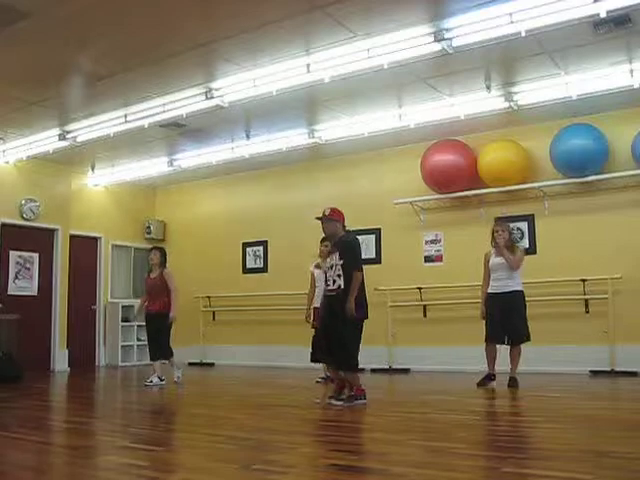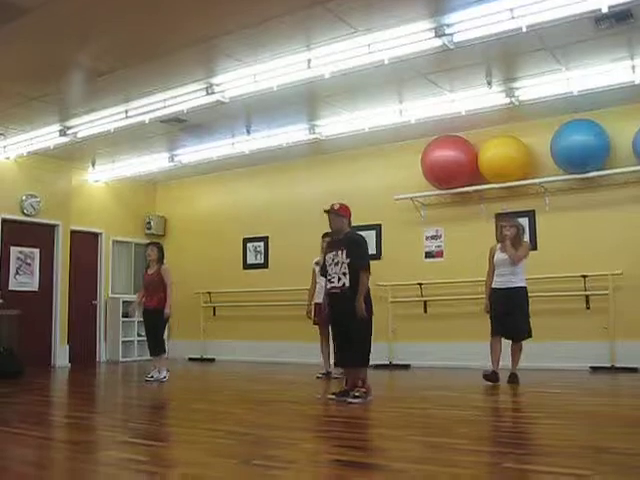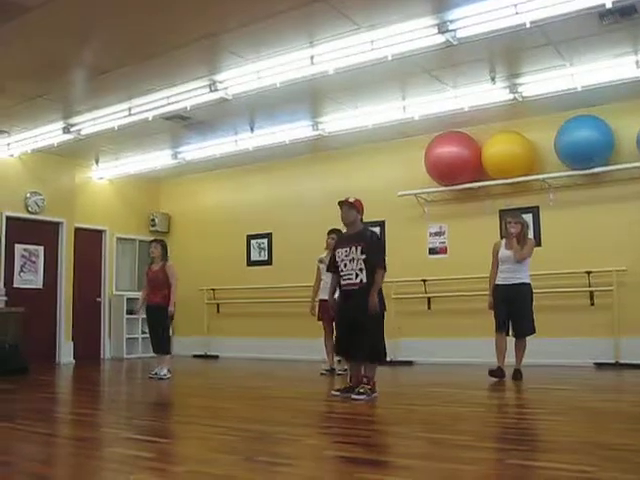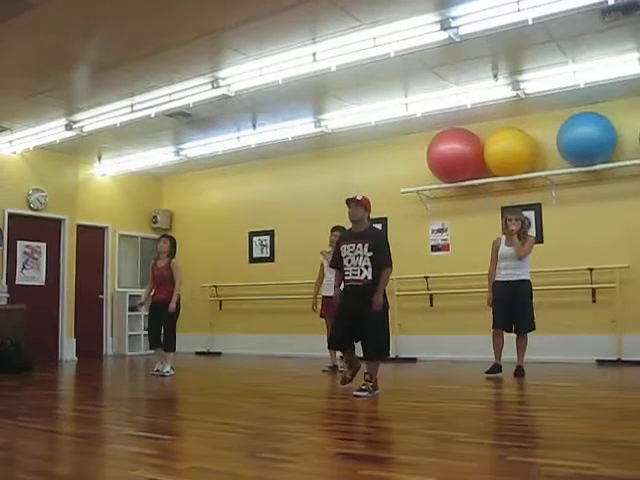
dt=0.3s
person 1, frame 1
left shoulder: (349, 242)
right shoulder: (333, 248)
left elbow: (357, 271)
left wrist: (351, 300)
right wrist: (324, 303)
left hip: (350, 306)
right hip: (333, 305)
left knee: (346, 350)
right knee: (328, 347)
left ankle: (357, 391)
right ankle: (341, 387)
person 1, frame 2
left shoulder: (356, 241)
right shoulder: (330, 246)
left elbow: (364, 272)
left wrist: (360, 300)
right wrist: (326, 300)
left hip: (355, 304)
right hip: (337, 304)
left knee: (357, 348)
right knee: (343, 348)
left ankle: (363, 388)
right ankle: (350, 386)
person 1, frame 3
left shoulder: (371, 237)
right shoulder: (340, 242)
left elbow: (380, 268)
right elbow: (336, 272)
left wrist: (374, 295)
right wrist: (331, 294)
left hip: (367, 300)
right hip: (346, 300)
left knee: (370, 343)
right knee: (346, 343)
left ankle: (369, 384)
right ankle: (354, 382)
person 1, frame 4
left shoulder: (377, 236)
right shoulder: (343, 238)
left elbow: (387, 267)
right elbow: (339, 267)
left wrist: (379, 293)
right wrist: (337, 288)
left hip: (370, 297)
right hip: (349, 296)
left knee: (373, 340)
right knee: (340, 337)
left ankle: (371, 381)
right ankle: (352, 366)
person 2, frame 1
left shoulder: (517, 250)
right shoulder: (489, 255)
left elbow: (515, 266)
right elbow: (486, 281)
left wrist: (503, 248)
right wrist: (482, 303)
left hip: (514, 295)
right hip: (494, 297)
left knee: (516, 339)
right knee: (490, 338)
left ankle: (513, 375)
right ankle: (491, 373)
person 2, frame 2
left shoulder: (523, 246)
right shoulder: (494, 249)
left elbow: (515, 259)
right elbow: (490, 275)
left wrist: (508, 242)
right wrist: (487, 298)
left hip: (517, 291)
right hip: (498, 292)
left knee: (517, 335)
right knee: (496, 333)
left ankle: (513, 371)
right ankle: (494, 370)
person 2, frame 3
left shoulder: (528, 242)
right shoulder: (498, 245)
left elbow: (519, 257)
right elbow: (493, 271)
left wrist: (514, 239)
right wrist: (490, 294)
left hip: (521, 288)
right hip: (501, 289)
left knee: (521, 331)
right knee: (500, 329)
left ankle: (517, 368)
right ankle: (500, 367)
person 2, frame 4
left shoulder: (528, 239)
right shoulder: (498, 242)
left elbow: (521, 254)
right elbow: (492, 268)
left wrist: (515, 236)
right wrist: (490, 291)
left hip: (521, 285)
right hip: (501, 285)
left knee: (522, 328)
right knee: (498, 326)
left ankle: (520, 365)
right ankle: (497, 362)
person 3, frame 1
right shoulder: (315, 266)
right elbow: (312, 289)
left wrist: (324, 267)
right wrist: (308, 308)
right hip: (318, 306)
right knee: (320, 341)
right ankle: (325, 373)
person 3, frame 2
right shoulder: (316, 262)
right elbow: (313, 285)
left wrist: (324, 265)
right wrist: (309, 304)
right hip: (319, 302)
right knee: (323, 337)
right ankle: (327, 369)
person 3, frame 3
right shoulder: (321, 258)
right elbow: (317, 281)
left wrist: (327, 263)
right wrist: (313, 300)
right hip: (323, 299)
right knee: (327, 333)
left ankle: (342, 365)
right ankle: (331, 365)
person 3, frame 4
right shoulder: (324, 254)
right elbow: (320, 278)
left wrist: (329, 258)
right wrist: (314, 297)
right hip: (327, 295)
right knee: (330, 330)
right ankle: (333, 362)
person 4, frame 1
left shoulder: (166, 272)
right shoulder: (148, 276)
left elbow: (173, 291)
left wrist: (172, 311)
right wrist: (139, 310)
left hip: (164, 312)
right hip: (150, 313)
left knee: (164, 343)
right knee: (152, 343)
left ankle: (176, 369)
right ankle: (158, 375)
person 4, frame 2
left shoulder: (163, 268)
right shoulder: (145, 271)
left elbow: (169, 287)
right elbow: (143, 291)
left wrist: (168, 306)
right wrist: (136, 304)
left hip: (160, 308)
right hip: (148, 309)
left knee: (158, 337)
right knee: (150, 339)
left ankle: (164, 369)
right ankle: (157, 369)
person 4, frame 3
left shoulder: (167, 266)
right shoulder: (149, 268)
left elbow: (173, 285)
right elbow: (146, 288)
left wrist: (171, 304)
right wrist: (140, 304)
left hip: (164, 305)
right hip: (151, 306)
left knee: (163, 335)
right knee: (154, 336)
left ankle: (166, 368)
right ankle: (160, 366)
person 4, frame 4
left shoulder: (173, 263)
right shoulder: (154, 263)
left elbow: (178, 283)
right elbow: (151, 283)
left wrist: (174, 302)
right wrist: (144, 299)
left hip: (169, 302)
right hip: (156, 301)
left knee: (169, 332)
right knee: (153, 331)
left ankle: (169, 365)
right ankle: (161, 362)
